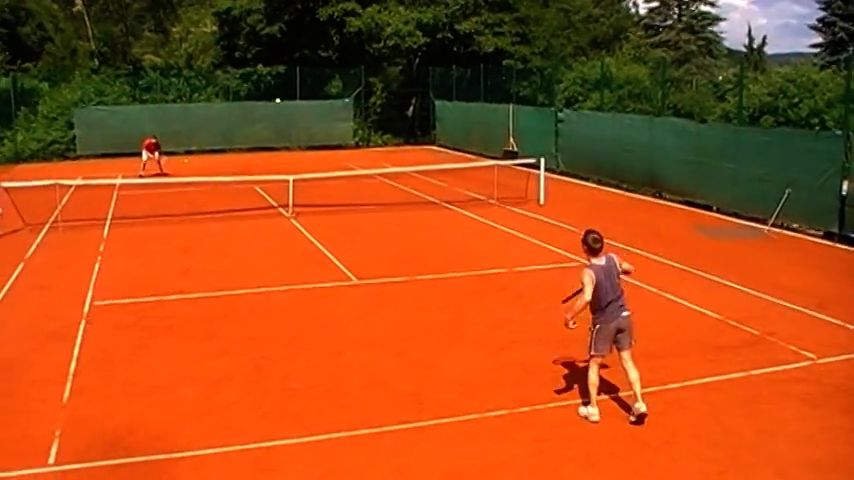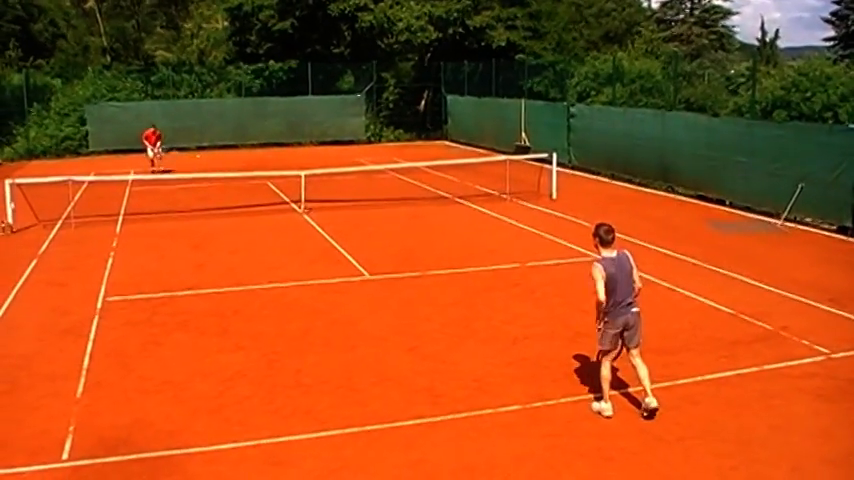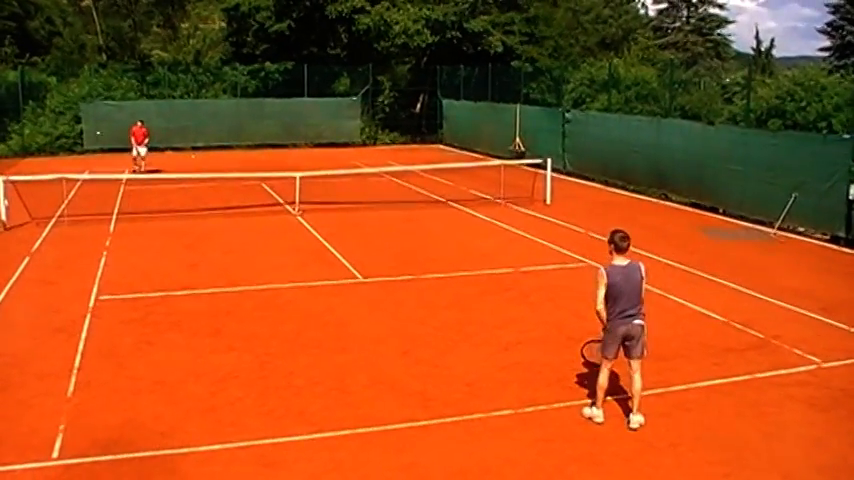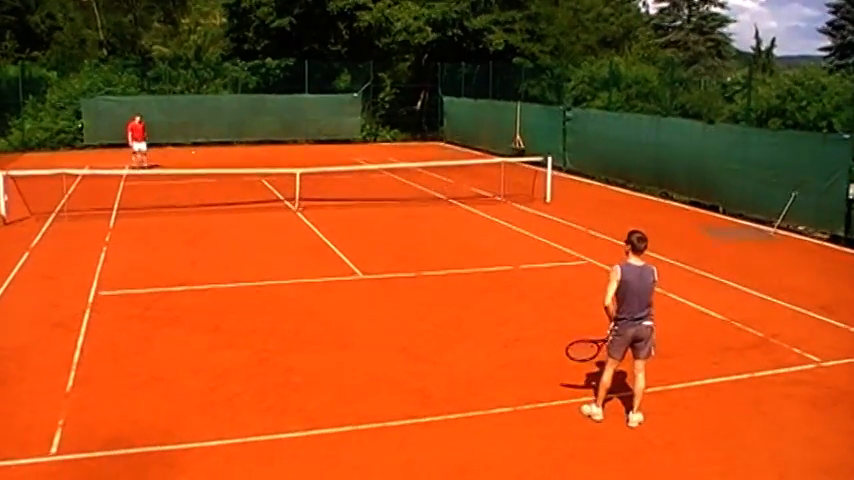
dt=0.5s
person 1, frame 1
left shoulder: (589, 272)
right shoulder: (613, 259)
left elbow: (586, 298)
right elbow: (629, 269)
left wrist: (569, 315)
left hip: (603, 323)
right hip: (623, 317)
left knee: (594, 364)
right knee: (627, 362)
left ankle: (592, 408)
right ankle: (640, 404)
person 1, frame 2
left shoulder: (598, 266)
right shoulder: (626, 256)
left elbow: (601, 299)
right elbow: (638, 286)
left wrist: (599, 317)
left hip: (612, 318)
right hip: (632, 314)
left knee: (605, 361)
right knee: (636, 358)
left ankle: (606, 404)
right ankle: (650, 399)
person 1, frame 3
left shoulder: (605, 272)
right shoulder: (640, 267)
left elbow: (600, 307)
right elbow: (641, 299)
left wrist: (607, 325)
left hip: (615, 326)
right hip: (636, 324)
left knee: (605, 368)
right knee: (635, 371)
left ankle: (597, 410)
right ankle: (635, 415)
person 1, frame 4
left shoulder: (618, 270)
right shoulder: (653, 272)
left elbow: (607, 303)
right elbow: (646, 299)
left wrist: (613, 322)
left hip: (623, 327)
right hip: (645, 326)
left knee: (610, 368)
right knee: (639, 371)
left ankle: (597, 408)
right ankle: (635, 414)
